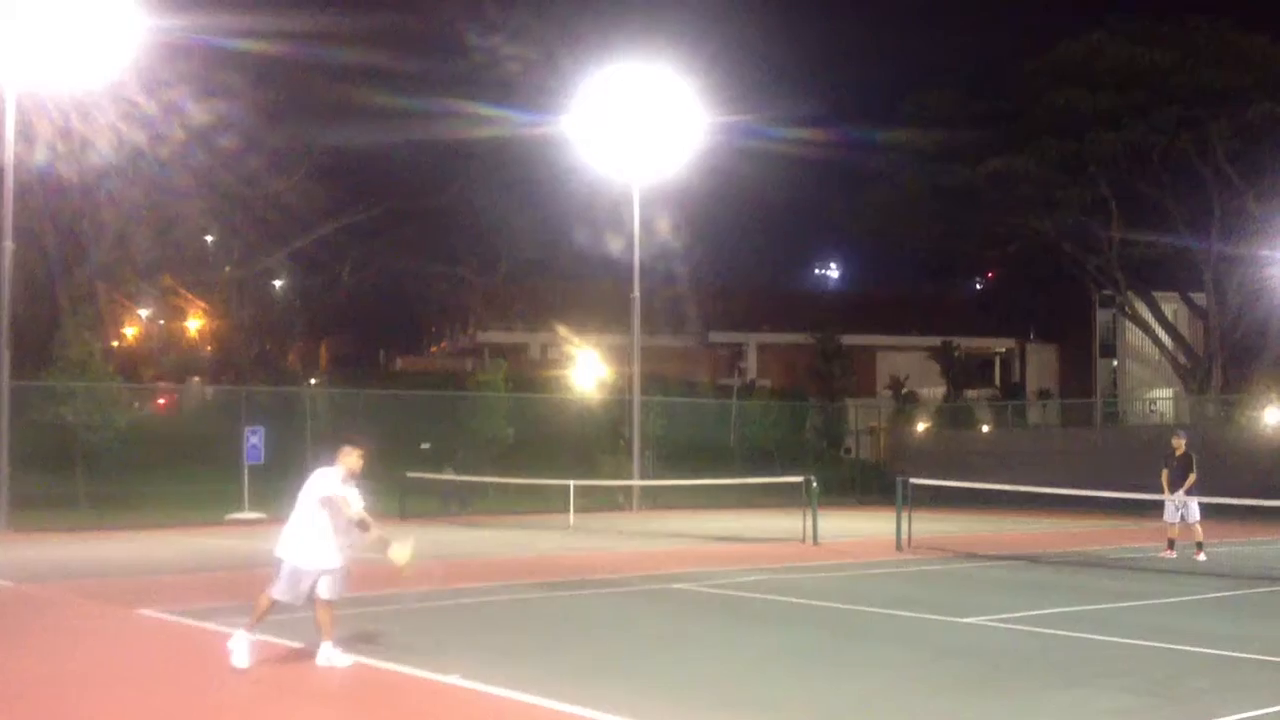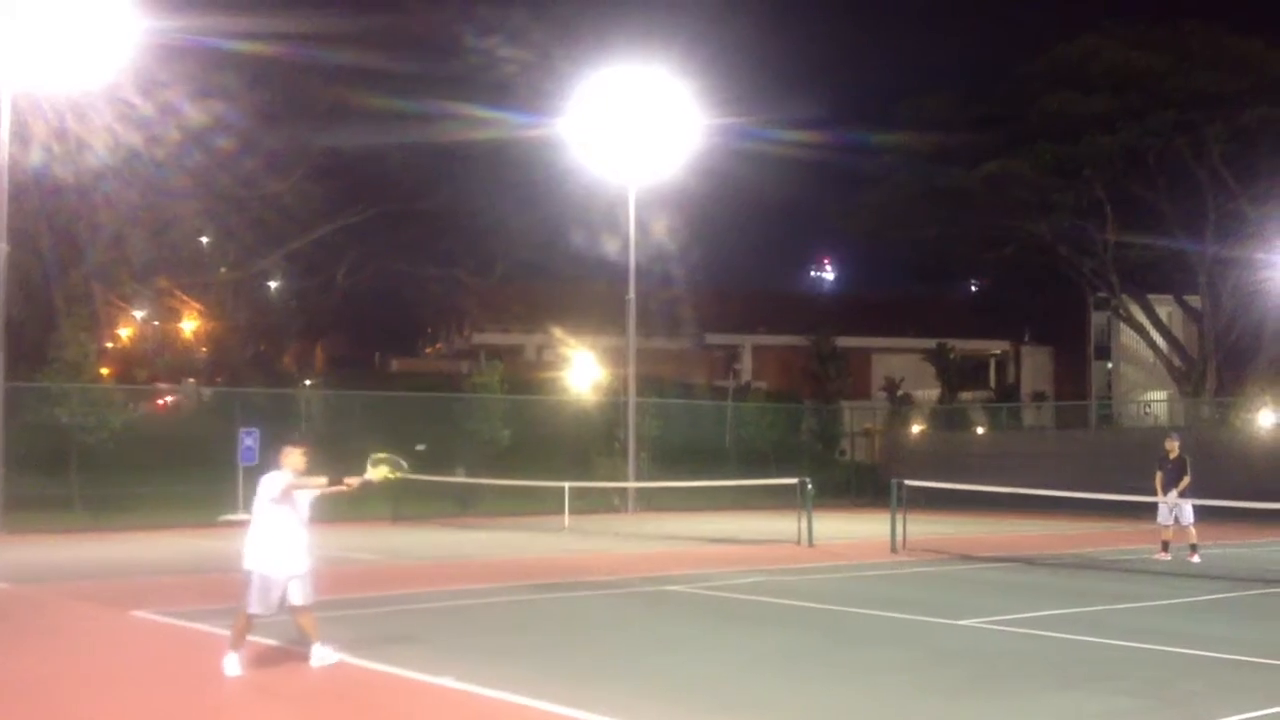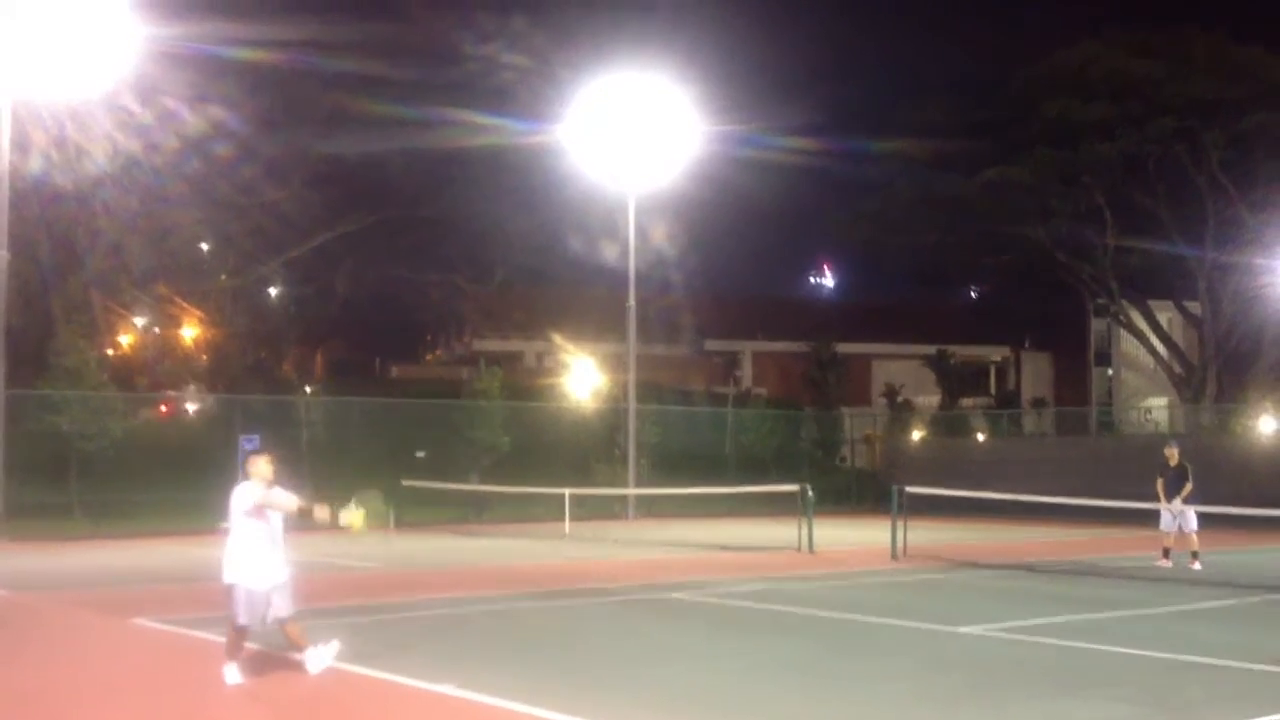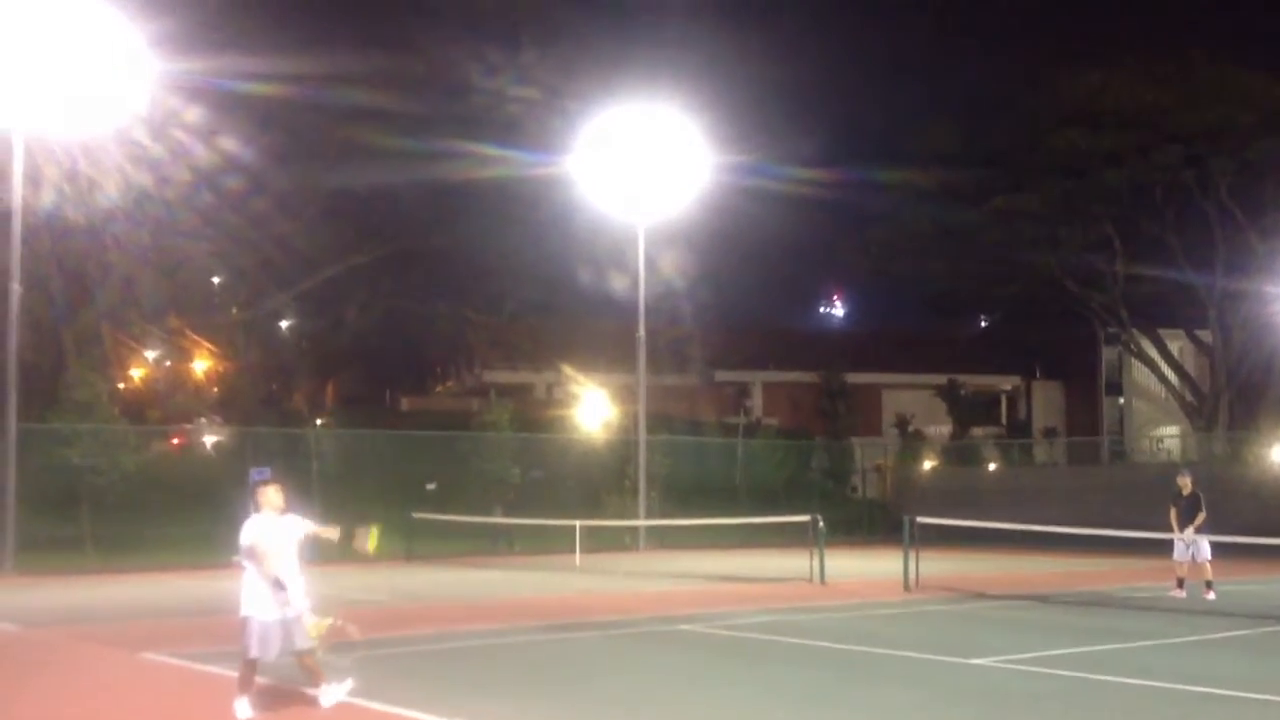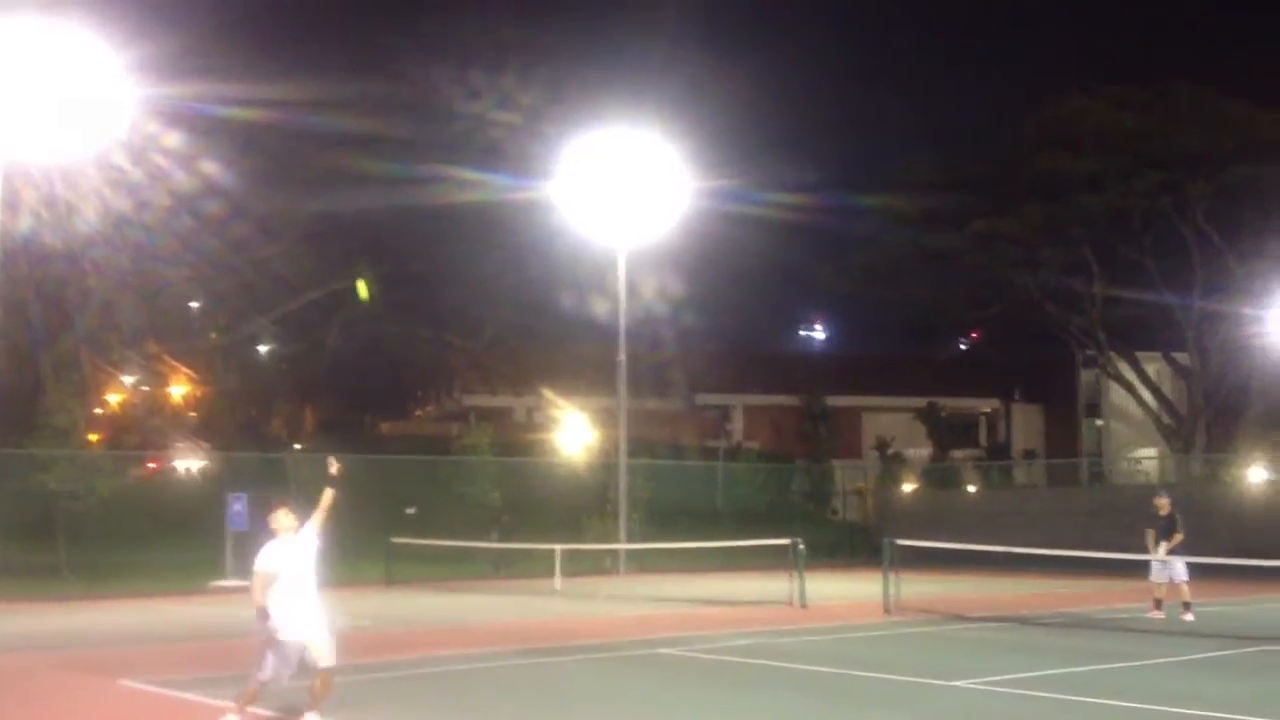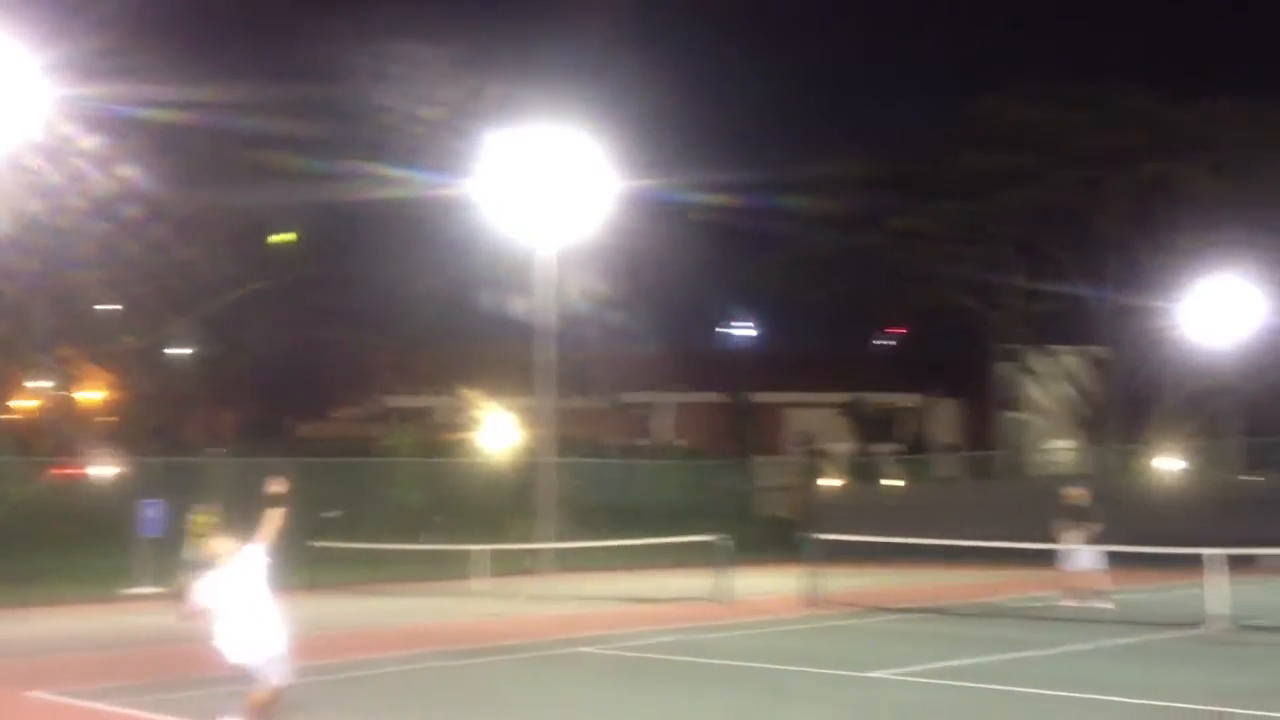
dt=0.4s
person 1, frame 1
left shoulder: (350, 487)
right shoulder: (323, 478)
left elbow: (358, 513)
right elbow: (341, 505)
left wrist: (372, 530)
right wrist: (365, 525)
left hip: (330, 555)
right hip: (302, 551)
left knee: (324, 600)
right knee: (276, 595)
left ankle: (326, 649)
right ankle: (243, 637)
person 1, frame 2
left shoulder: (303, 486)
right shoulder: (272, 480)
left elbow: (323, 487)
right elbow: (302, 482)
left wrist: (347, 483)
right wrist: (340, 481)
left hip: (296, 560)
right hip: (266, 560)
left knee: (301, 606)
right knee: (251, 610)
left ankle: (317, 650)
right ankle: (232, 655)
person 1, frame 3
left shoulder: (277, 492)
right shoulder: (243, 492)
left elbow: (296, 504)
right elbow: (272, 503)
left wrist: (315, 510)
right wrist: (311, 509)
left hip: (275, 570)
right hip: (245, 572)
left knee: (285, 618)
right knee: (241, 623)
left ankle: (310, 655)
right ankle: (231, 665)
person 1, frame 4
left shoulder: (291, 522)
right shoulder: (253, 526)
left elbow: (319, 530)
right elbow: (263, 555)
right wrist: (279, 585)
left hip: (293, 604)
right hip: (263, 607)
left knee: (305, 649)
right knee: (254, 656)
left ankle: (324, 690)
right ankle: (243, 699)
person 1, frame 5
left shoulder: (305, 539)
right shoulder: (271, 552)
left elbow: (322, 509)
right elbow: (259, 589)
left wrist: (332, 478)
right wrist: (265, 617)
left hip: (314, 624)
right hip: (284, 628)
left knee: (325, 668)
right knee: (266, 677)
person 1, frame 6
left shoulder: (250, 556)
right shoulder: (208, 583)
left elbow: (268, 528)
right elbow: (192, 610)
left wrist: (275, 499)
left hip: (272, 641)
right hip: (244, 646)
left knee: (276, 685)
right knee: (271, 685)
